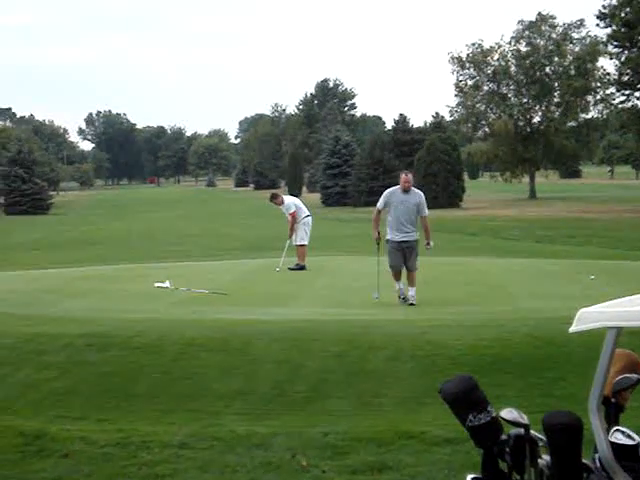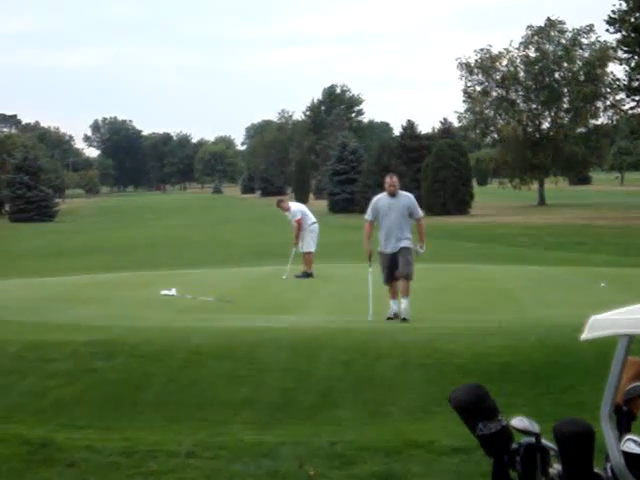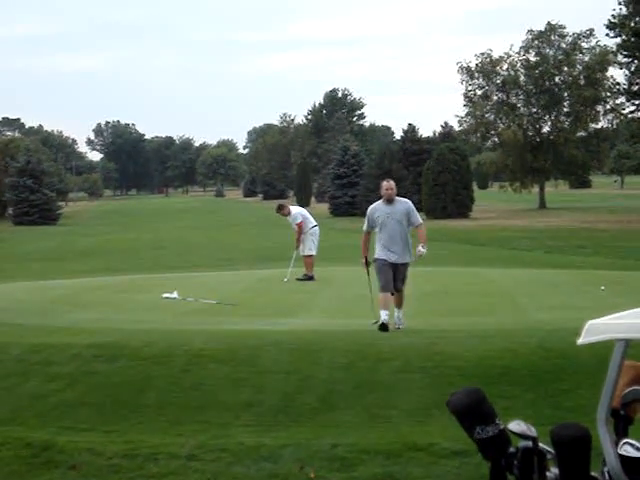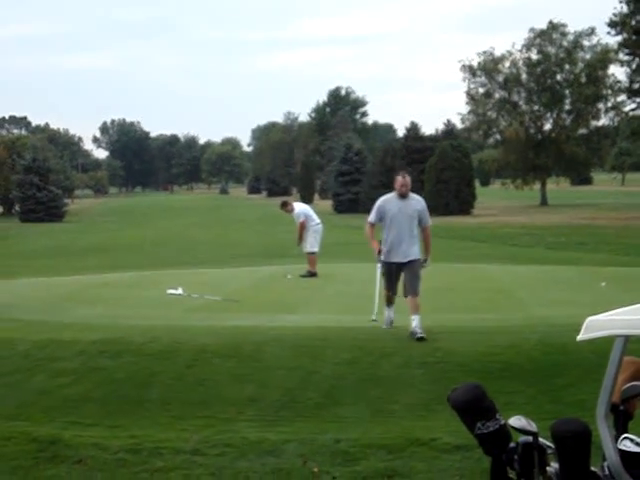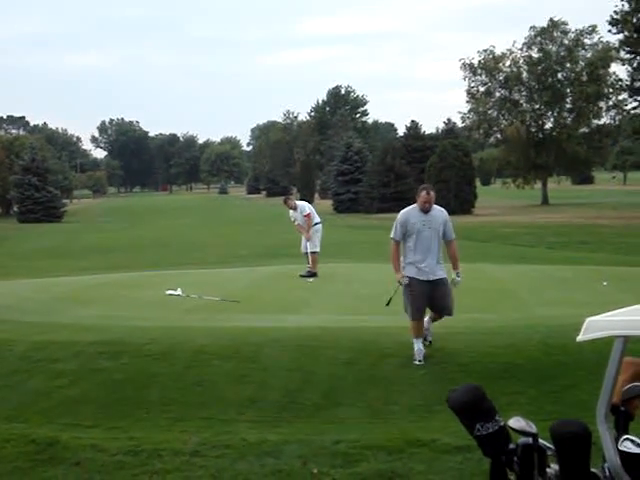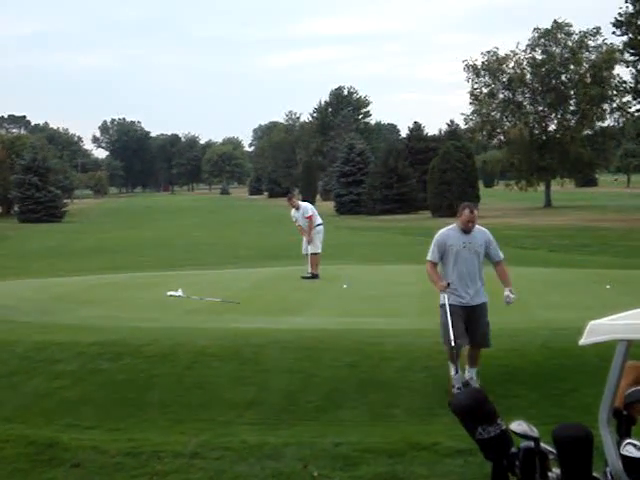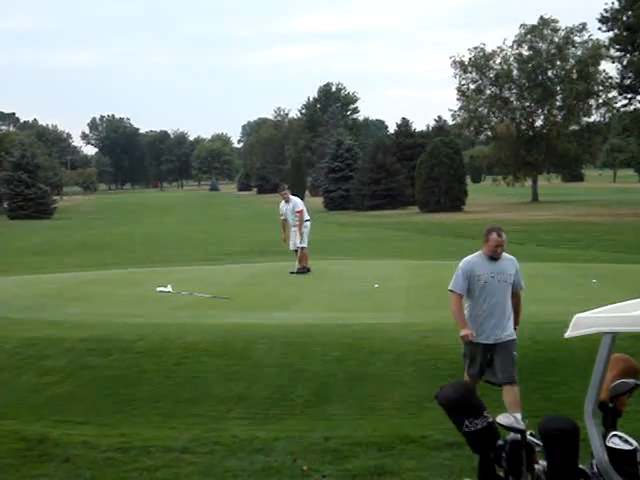
dt=0.7s
person 1, frame 1
left shoulder: (419, 195)
right shoulder: (389, 193)
left elbow: (424, 218)
right elbow: (378, 211)
left wrist: (428, 239)
right wrist: (375, 231)
left hip: (411, 237)
right hip: (393, 237)
left knee: (411, 267)
right knee: (395, 267)
left ankle: (412, 294)
right ankle: (400, 288)
person 1, frame 2
left shoulder: (409, 198)
right shoulder: (377, 200)
left elbow: (419, 220)
right elbow: (369, 223)
left wrist: (422, 242)
right wrist: (367, 244)
left hip: (403, 244)
right hip: (385, 247)
left knee: (404, 274)
right knee: (391, 280)
left ankle: (404, 308)
right ankle: (394, 308)
person 1, frame 3
left shoulder: (406, 205)
right shoulder: (373, 209)
left elbow: (419, 226)
right elbow: (367, 233)
left wrist: (422, 245)
right wrist: (364, 255)
left hip: (402, 256)
right hip: (382, 255)
left knee: (398, 289)
right knee: (385, 287)
left ankle: (398, 316)
right ankle: (384, 319)
person 1, frame 4
left shoulder: (419, 202)
right shoulder: (384, 202)
left elbow: (425, 229)
right elbow: (370, 224)
left wrist: (427, 255)
right wrist: (374, 243)
left hip: (412, 256)
right hip: (389, 256)
left knee: (412, 291)
right knee: (390, 289)
left ankle: (415, 326)
right ankle: (389, 312)
person 1, frame 5
left shoulder: (442, 214)
right shoulder: (405, 215)
left elbow: (450, 242)
right elbow: (395, 244)
left wrist: (456, 270)
right wrist: (397, 271)
left hip: (438, 272)
right hip: (413, 273)
left knee: (443, 310)
right knee: (416, 313)
left ankle: (427, 323)
right ankle: (418, 349)
person 1, frame 6
left shoulder: (484, 235)
right shoulder: (443, 236)
left elbow: (498, 262)
right elbow: (431, 265)
left wrist: (507, 287)
right wrist: (438, 282)
left hip: (478, 299)
right hip: (453, 300)
left knee: (477, 342)
right knee: (454, 343)
left ankle: (471, 374)
right ankle: (456, 376)
person 1, frame 7
left shoulder: (512, 263)
right shoulder: (468, 265)
left elbow: (516, 295)
right elbow: (455, 297)
left wrist: (516, 324)
right wrist: (463, 327)
left hip: (505, 334)
right hip: (476, 333)
left knee: (510, 379)
right knee: (473, 375)
